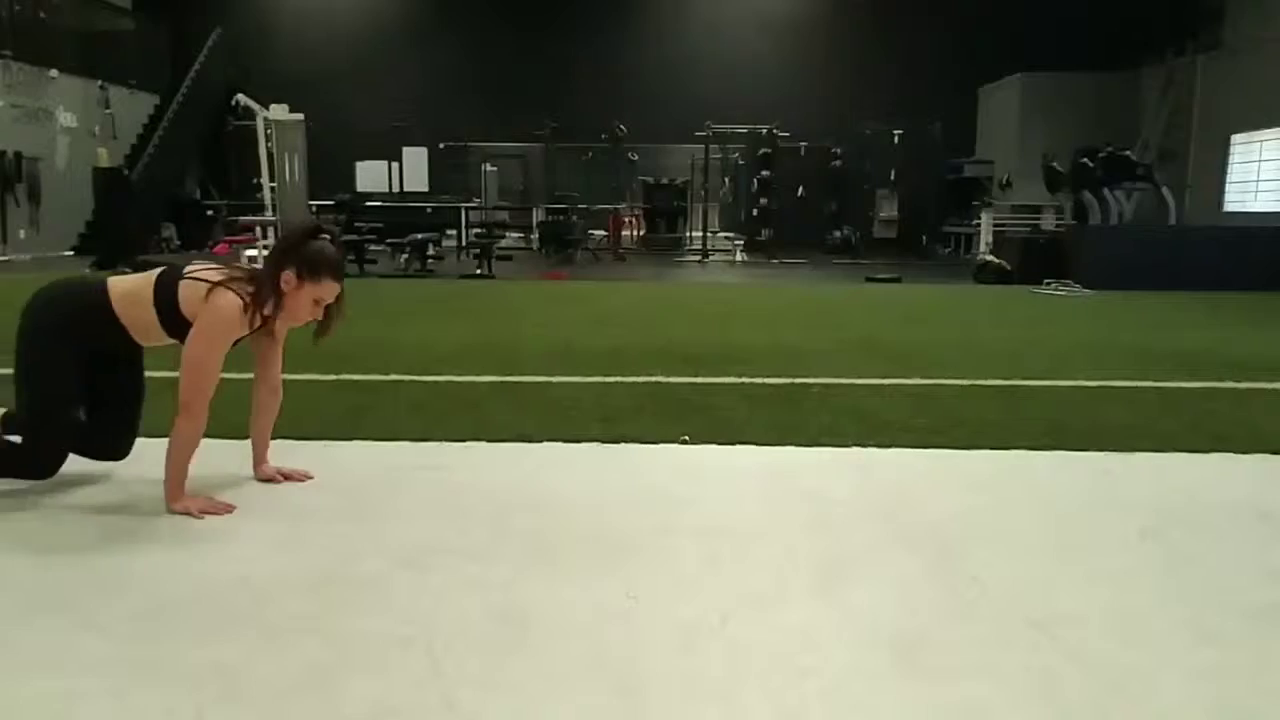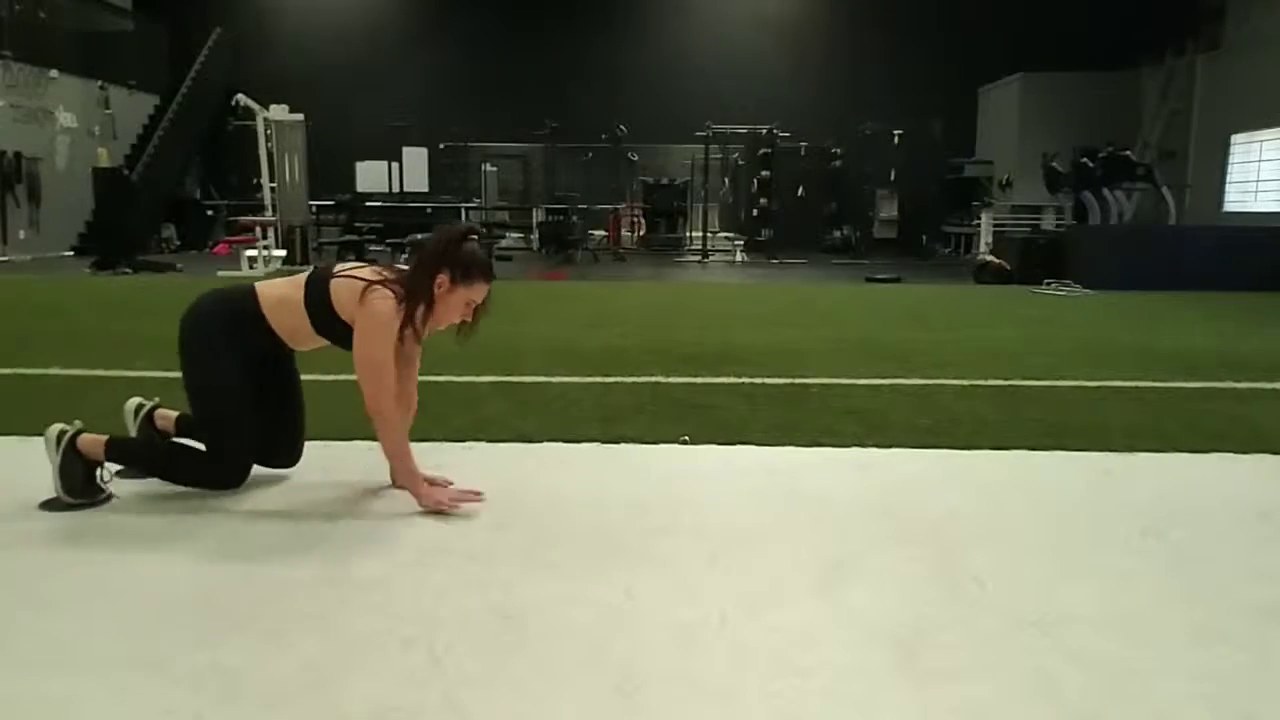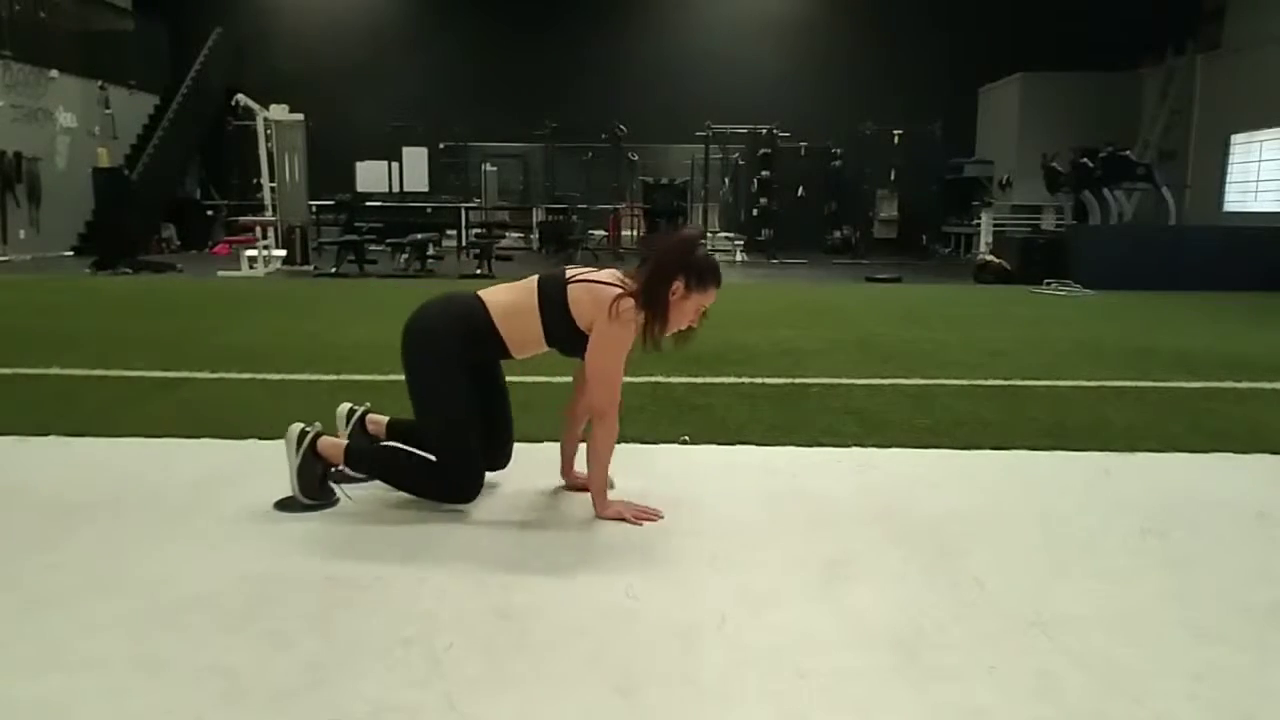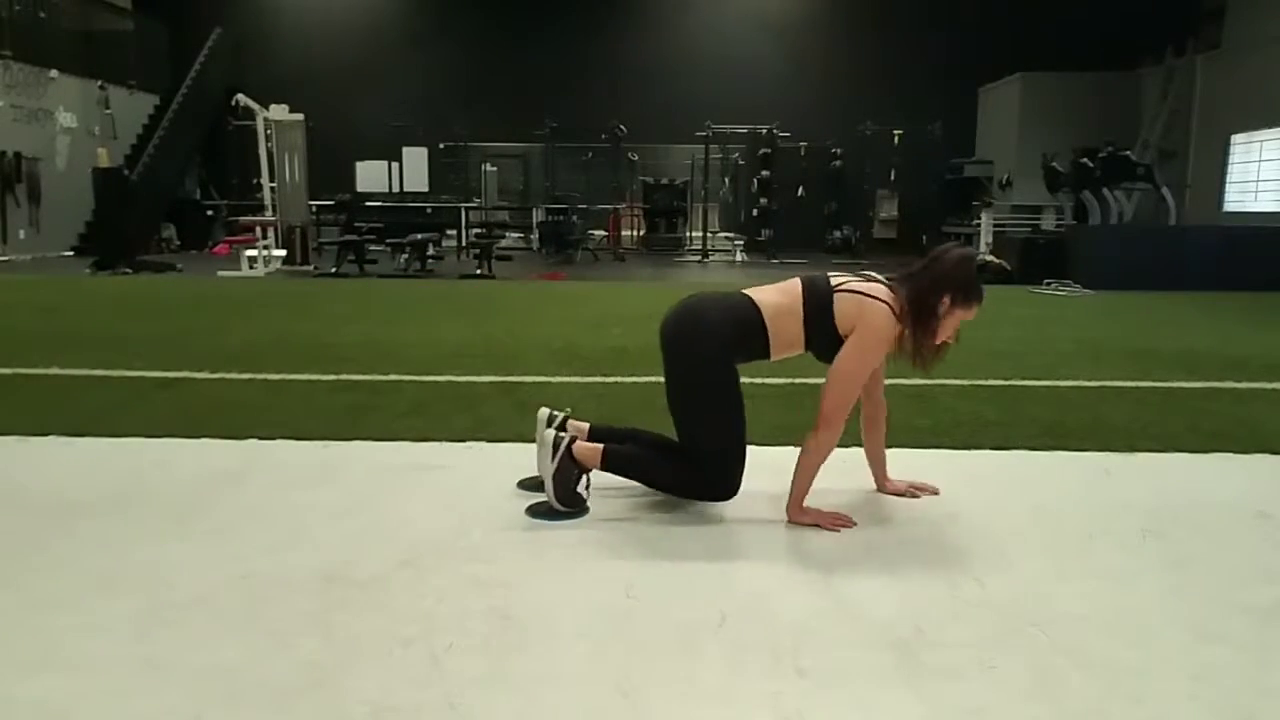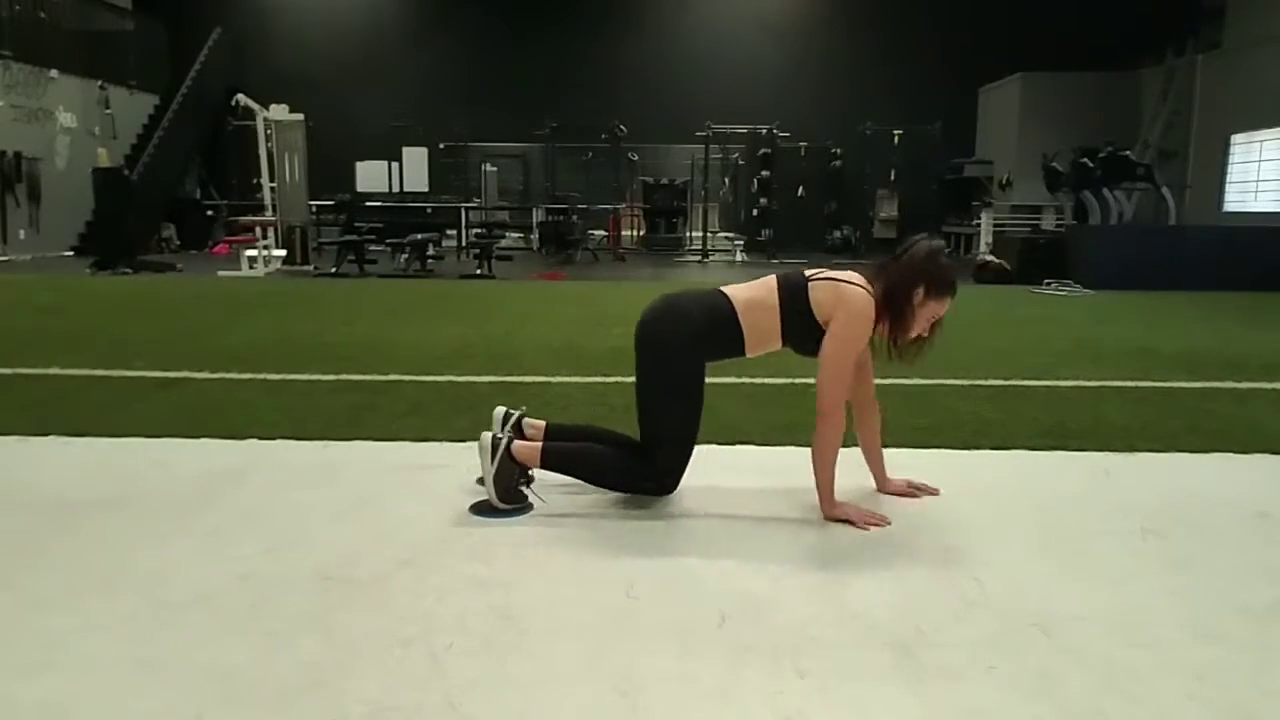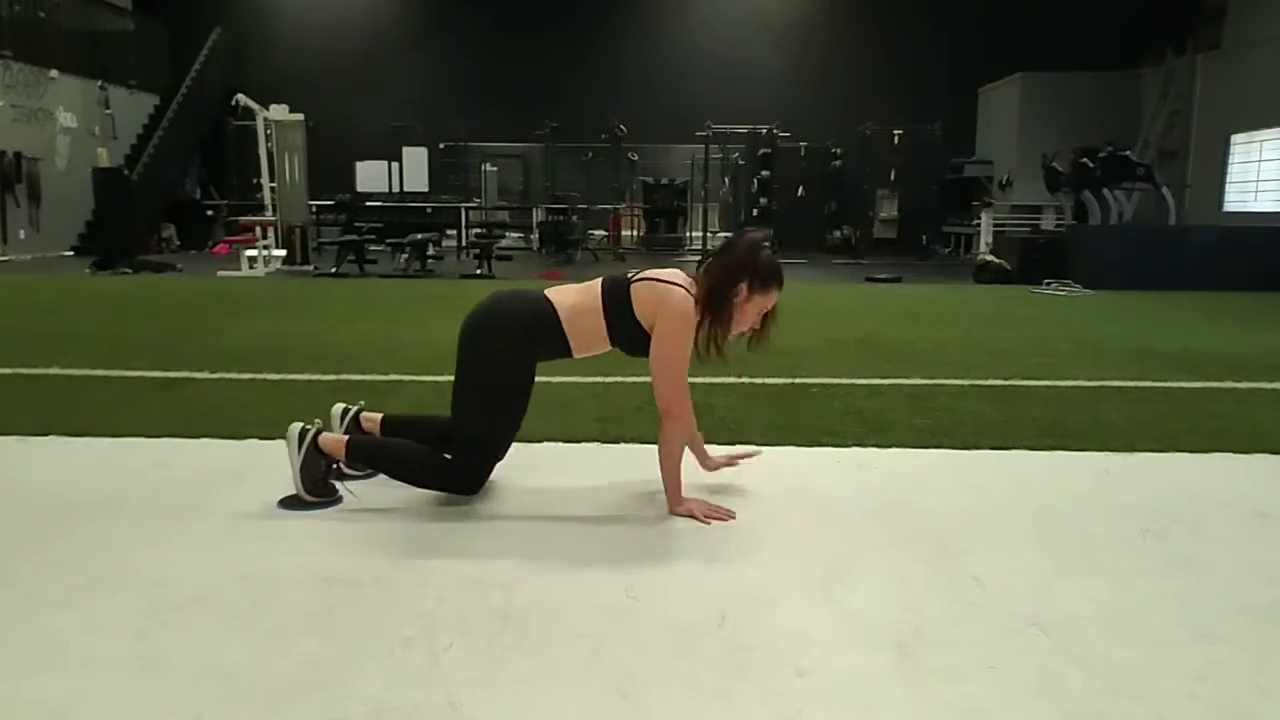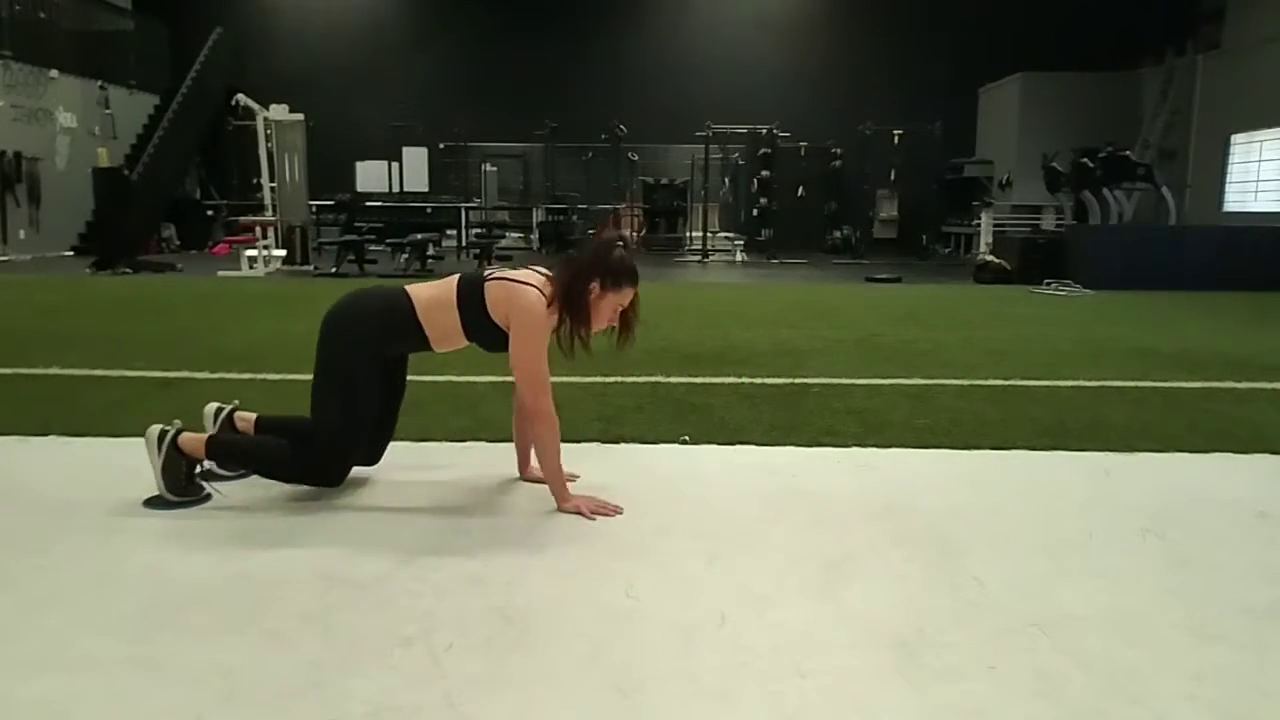
dt=0.7s
person 1, frame 1
left shoulder: (274, 303)
right shoulder: (228, 307)
left elbow: (269, 387)
right elbow: (191, 408)
left wrist: (261, 463)
right wrist: (176, 495)
left hip: (113, 334)
right hip: (61, 320)
left knee: (110, 445)
right knee: (42, 460)
person 1, frame 2
left shoulder: (408, 296)
right shoulder: (381, 305)
left elbow: (406, 393)
right elbow: (383, 408)
left wrist: (402, 468)
right wrist: (420, 489)
left hip: (259, 336)
right hip: (216, 328)
left knee: (283, 453)
right knee: (228, 469)
left ankle: (157, 420)
right ankle: (79, 444)
person 1, frame 3
left shoulder: (624, 295)
right shoulder: (621, 310)
left elbow: (585, 395)
right elbow: (602, 411)
left wrist: (569, 470)
right wrist: (601, 500)
left hip: (465, 336)
right hip: (438, 336)
left knee: (494, 454)
right knee: (460, 483)
left ankle: (368, 424)
right ankle: (319, 448)
person 1, frame 4
left shoulder: (881, 301)
right shoulder: (880, 318)
left elbow: (871, 400)
right elbow: (828, 421)
left wrist: (883, 480)
right wrist: (794, 506)
left hip: (701, 324)
right hip: (703, 335)
left knee: (706, 456)
right knee: (718, 481)
left ankle: (572, 429)
right ankle: (574, 450)
person 1, frame 5
left shoulder: (852, 297)
right shoulder: (857, 307)
left elbow: (862, 400)
right elbow: (830, 413)
left wrist: (883, 480)
right wrist: (828, 503)
left hip: (677, 324)
right hip: (677, 333)
left knee: (659, 455)
right knee: (660, 476)
left ankle: (524, 428)
right ankle: (515, 452)
person 1, frame 6
left shoulder: (683, 295)
right shoulder: (678, 306)
left elbow: (672, 401)
right elbow: (673, 412)
left wrist: (703, 456)
right wrist: (678, 498)
left hip: (514, 329)
right hip: (502, 334)
left knee: (483, 444)
right knee: (466, 474)
left ankle: (362, 422)
right ankle: (322, 443)
person 1, frame 7
left shoulder: (546, 292)
right shoulder: (531, 305)
left elbow: (528, 391)
right elbow: (537, 407)
left wrist: (527, 465)
right wrist: (563, 495)
left hip: (383, 331)
right hip: (361, 328)
left knee: (366, 448)
right knee: (327, 465)
left ankle: (237, 422)
right ankle: (182, 443)
